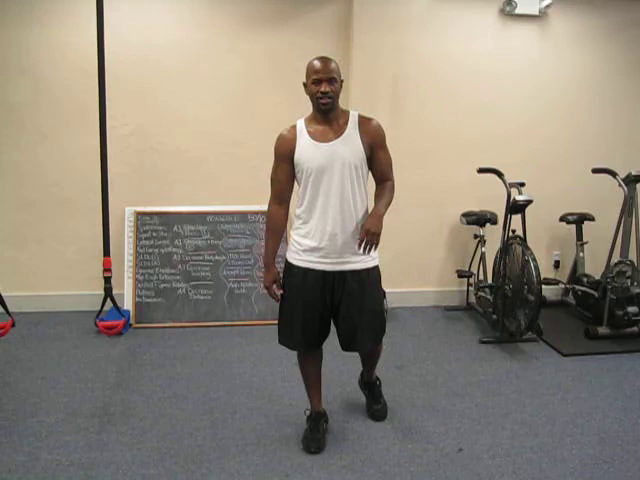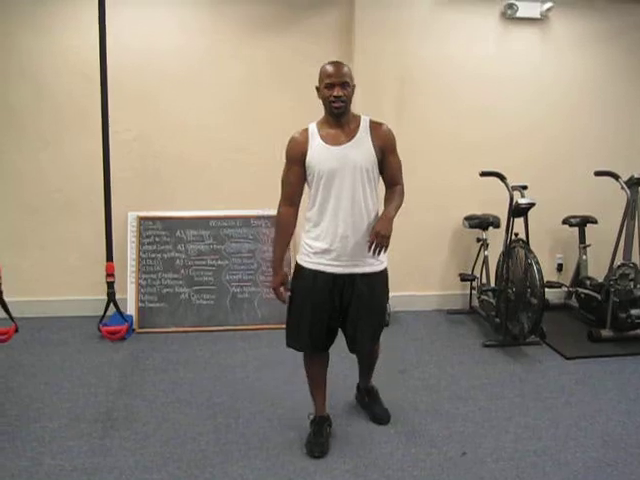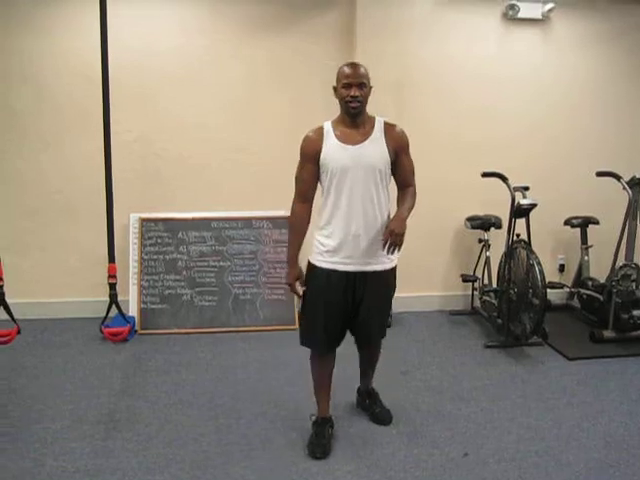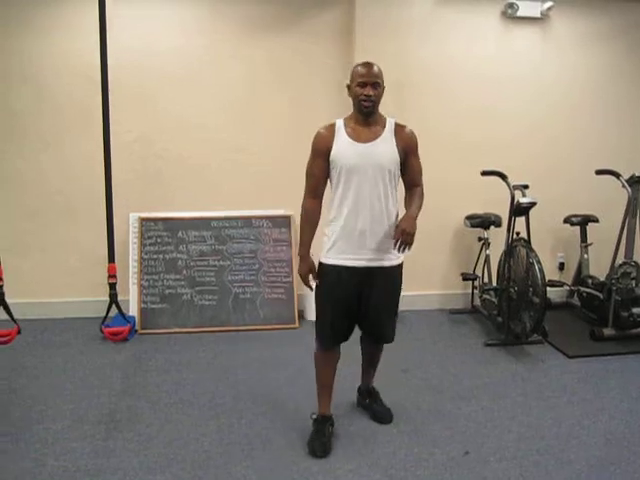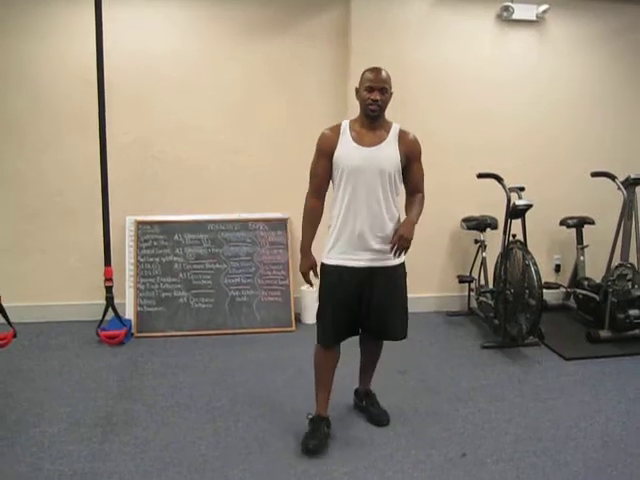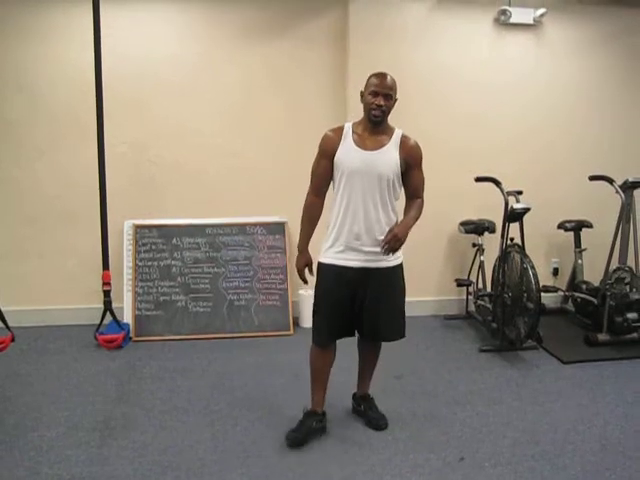
dt=0.2s
person 1, frame 1
left shoulder: (368, 130)
right shoulder: (289, 139)
left elbow: (386, 181)
right elbow: (278, 203)
left wrist: (377, 213)
right wrist: (269, 263)
left hip: (358, 260)
right hip: (306, 262)
left knee: (369, 337)
right knee: (306, 342)
left ankle: (369, 380)
right ankle: (317, 413)
person 1, frame 2
left shoulder: (379, 134)
right shoulder: (301, 142)
left elbow: (395, 185)
right elbow: (288, 205)
left wrist: (387, 216)
right wrist: (278, 265)
left hip: (367, 263)
right hip: (316, 264)
left knee: (368, 339)
right knee: (313, 344)
left ankle: (366, 389)
right ankle: (321, 417)
person 1, frame 3
left shoulder: (393, 136)
right shoulder: (315, 140)
left elbow: (407, 187)
right elbow: (302, 202)
left wrist: (401, 216)
right wrist: (292, 261)
left hip: (377, 260)
right hip: (328, 261)
left knee: (371, 335)
right knee: (321, 342)
left ankle: (366, 391)
right ankle: (323, 419)
person 1, frame 4
left shoulder: (403, 136)
right shoulder: (327, 137)
left elbow: (415, 187)
right elbow: (313, 197)
left wrist: (411, 215)
right wrist: (303, 253)
left hip: (385, 256)
right hip: (338, 257)
left knee: (376, 331)
right knee: (328, 338)
left ankle: (367, 390)
right ankle: (324, 417)
person 1, frame 5
left shoulder: (406, 142)
right shoulder: (331, 138)
left elbow: (416, 192)
right elbow: (315, 195)
left wrist: (410, 222)
right wrist: (305, 250)
left hip: (386, 258)
right hip: (340, 257)
left knee: (375, 331)
right knee: (328, 337)
left ankle: (364, 392)
right ankle: (321, 418)
person 1, frame 6
left shoulder: (407, 147)
right shoulder: (333, 140)
left elbow: (416, 197)
right elbow: (316, 195)
left wrist: (406, 224)
right wrist: (302, 248)
left hip: (383, 260)
right hip: (337, 257)
left knee: (374, 334)
right knee: (324, 336)
left ankle: (362, 397)
right ankle: (316, 413)
